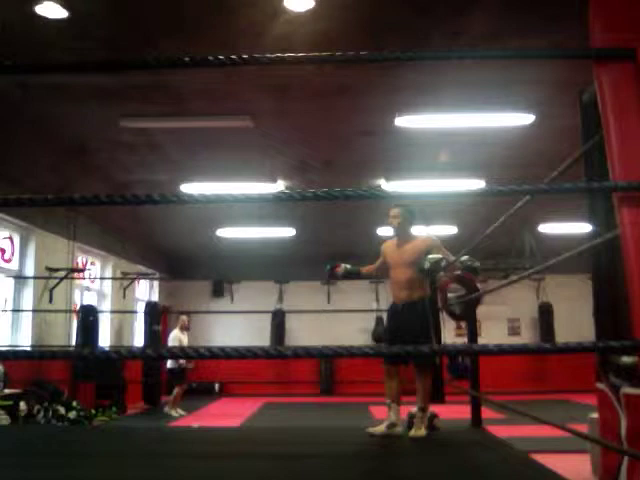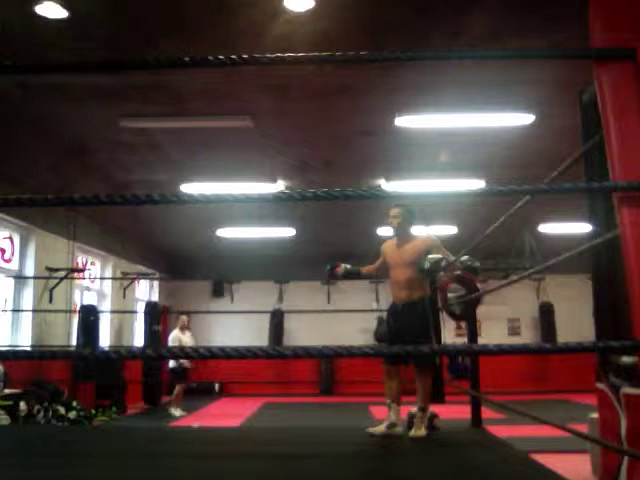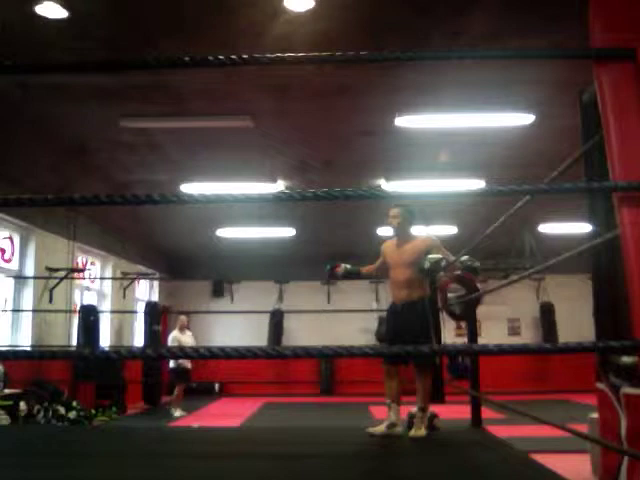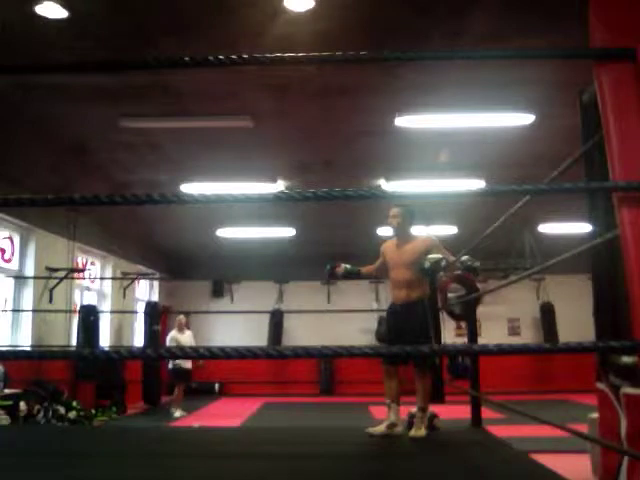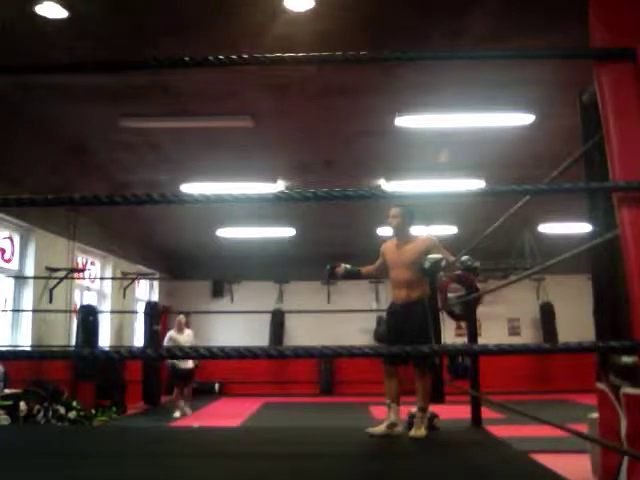
dt=0.2s
person 1, frame 1
left shoulder: (427, 243)
right shoulder: (387, 247)
left elbow: (452, 262)
right elbow: (377, 269)
right wrist: (348, 271)
left hip: (418, 309)
right hip: (396, 310)
left knee: (422, 366)
right knee: (390, 365)
left ankle: (421, 421)
right ankle: (393, 420)
person 1, frame 2
left shoulder: (427, 242)
right shoulder: (387, 247)
left elbow: (452, 261)
right elbow: (377, 269)
right wrist: (348, 271)
left hip: (418, 309)
right hip: (395, 310)
left knee: (422, 366)
right knee: (390, 366)
left ankle: (421, 421)
right ankle: (393, 420)
person 1, frame 3
left shoulder: (426, 243)
right shoulder: (386, 247)
left elbow: (452, 262)
right elbow: (377, 269)
right wrist: (347, 271)
left hip: (417, 309)
right hip: (395, 310)
left knee: (422, 366)
right knee: (390, 366)
left ankle: (421, 421)
right ankle: (393, 420)
person 1, frame 4
left shoulder: (426, 243)
right shoulder: (386, 247)
left elbow: (452, 262)
right elbow: (377, 270)
right wrist: (348, 271)
left hip: (417, 309)
right hip: (395, 310)
left knee: (421, 366)
right knee: (390, 366)
left ankle: (421, 421)
right ankle: (393, 420)
person 1, frame 5
left shoulder: (426, 243)
right shoulder: (386, 248)
left elbow: (452, 262)
right elbow: (377, 270)
right wrist: (348, 271)
left hip: (417, 309)
right hip: (395, 309)
left knee: (422, 366)
right knee: (390, 366)
left ankle: (421, 420)
right ankle: (393, 420)
person 2, frame 1
left shoulder: (185, 334)
right shoulder: (175, 334)
left wrist: (187, 361)
right wrist: (180, 362)
left hip: (181, 365)
right hip: (175, 366)
left knee: (182, 387)
right knee: (179, 387)
left ankle: (176, 408)
right ankle: (169, 407)
person 2, frame 2
left shoulder: (188, 334)
right shoulder: (175, 334)
right wrist: (180, 361)
left hip: (185, 365)
right hip: (177, 365)
left knee: (182, 387)
right knee: (180, 386)
left ankle: (177, 408)
right ankle: (172, 407)
person 2, frame 3
left shoulder: (189, 334)
right shoulder: (174, 335)
right wrist: (179, 362)
left hip: (187, 365)
right hip: (177, 365)
left knee: (182, 388)
right knee: (179, 387)
left ankle: (177, 408)
right ankle: (174, 409)
person 2, frame 4
left shoulder: (189, 334)
right shoulder: (173, 335)
right wrist: (174, 362)
left hip: (187, 365)
right hip: (177, 365)
left knee: (183, 388)
right knee: (179, 387)
left ankle: (175, 407)
right ankle: (177, 409)
person 2, frame 5
left shoulder: (190, 333)
right shoulder: (171, 334)
right wrist: (169, 361)
left hip: (189, 365)
right hip: (176, 365)
left knee: (189, 386)
right knee: (178, 388)
left ankle: (183, 402)
right ankle: (177, 410)
